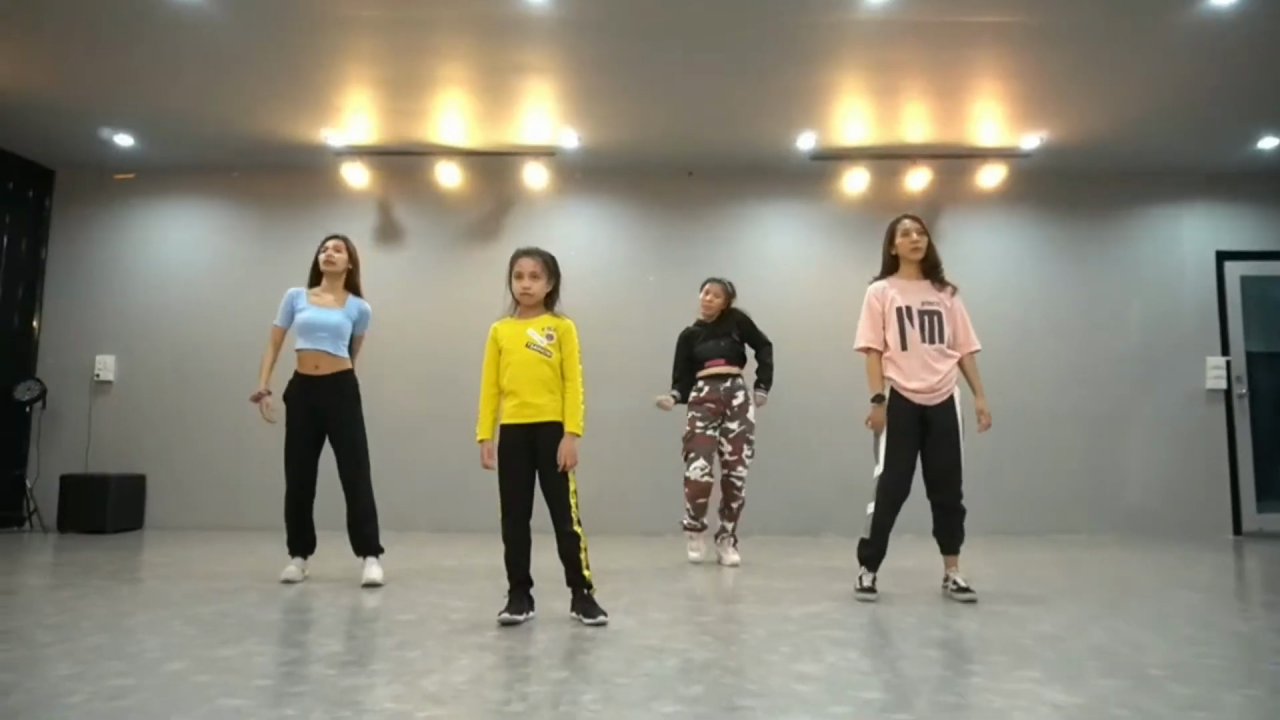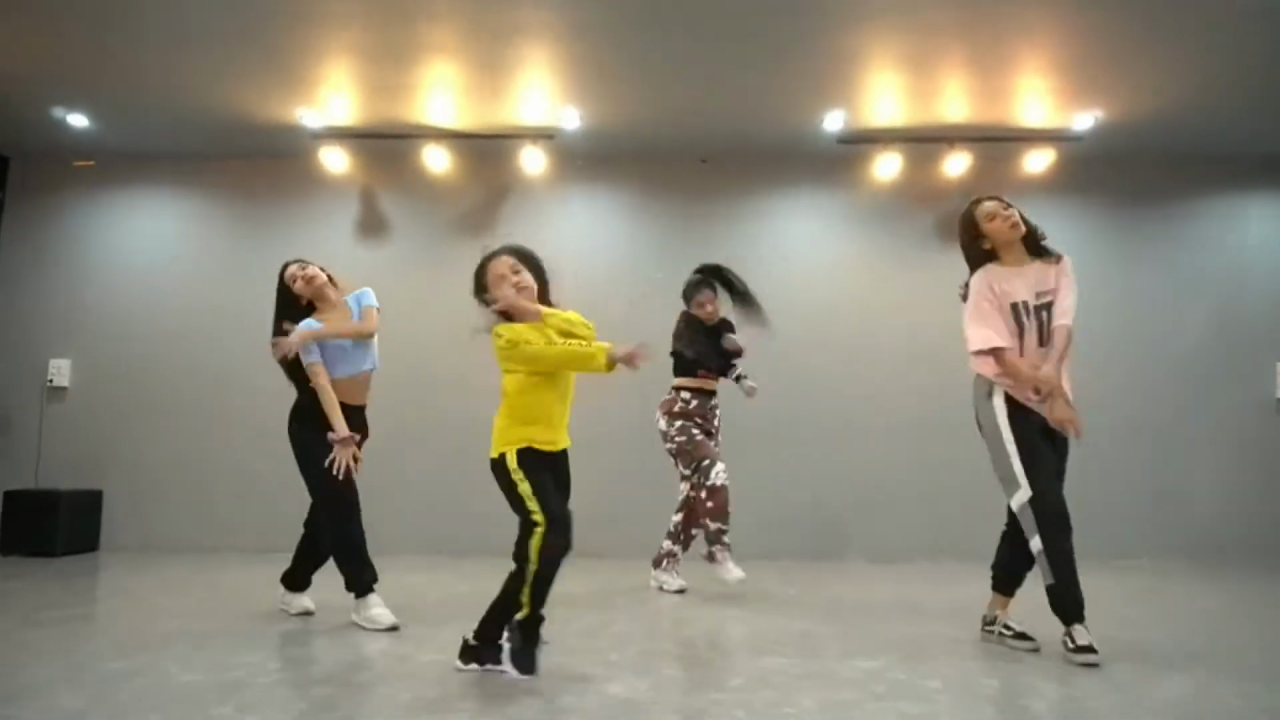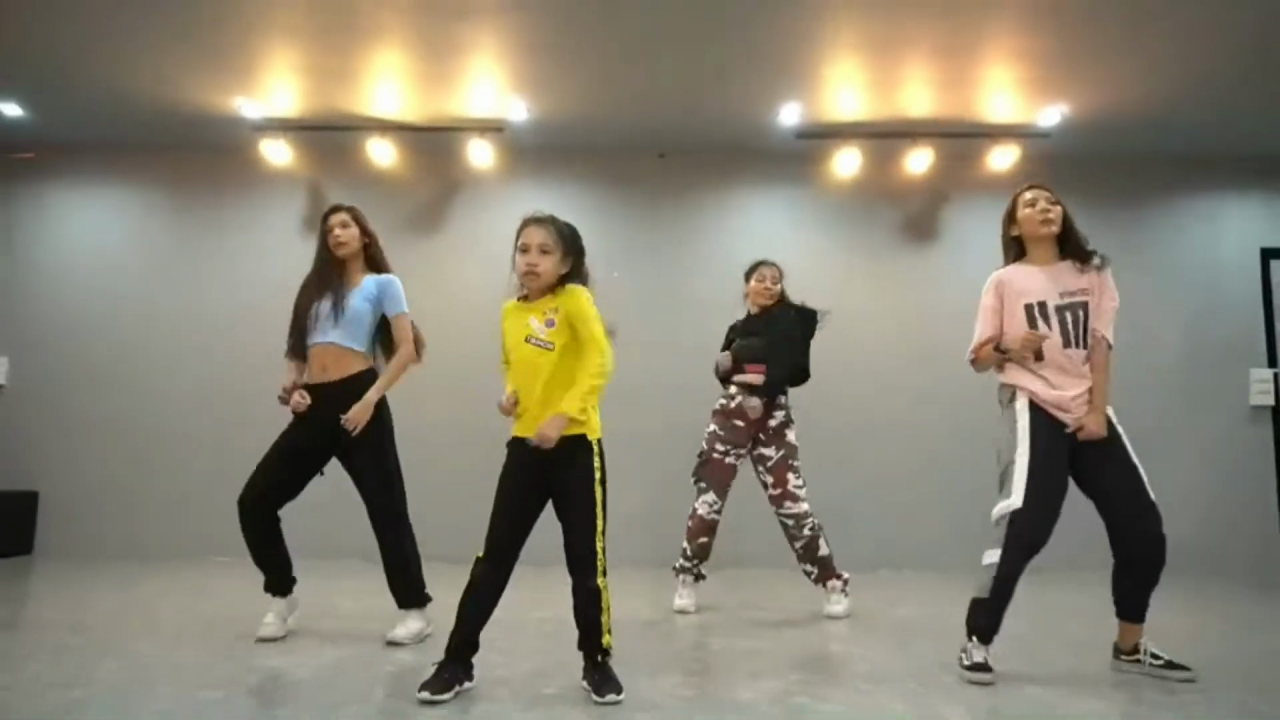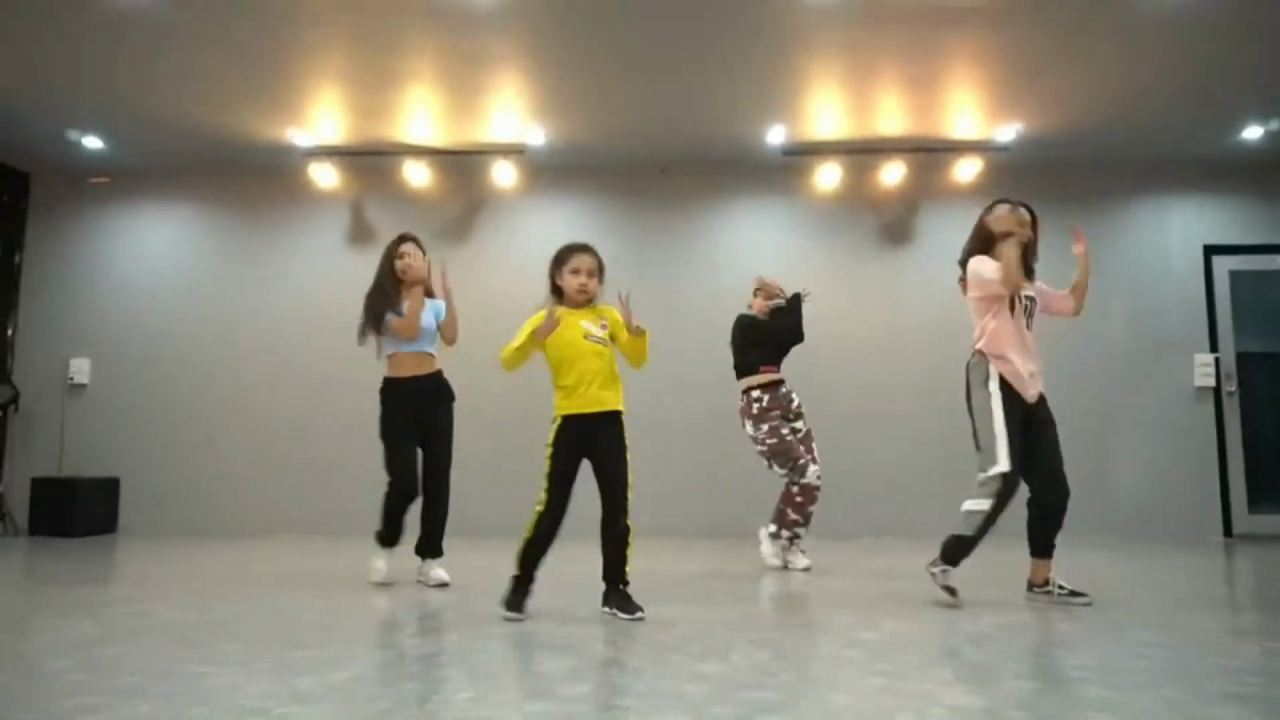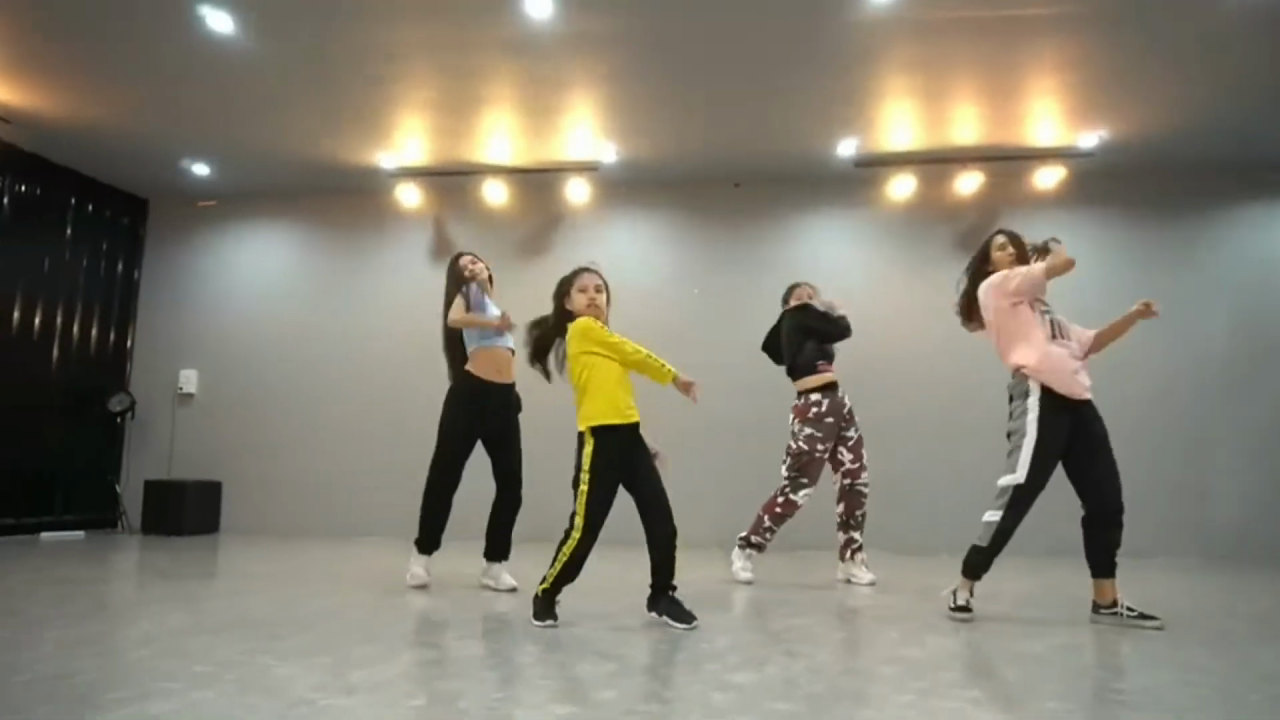
dt=1s
person 1, frame 1
left shoulder: (946, 293)
right shoulder: (880, 292)
left elbow: (963, 349)
right elbow: (873, 351)
left wrist: (980, 396)
right wrist: (877, 399)
left hip: (942, 400)
right hip: (900, 399)
left knee: (947, 487)
right knee: (891, 486)
left ankle: (951, 572)
right ankle: (867, 570)
person 1, frame 2
left shoulder: (1054, 265)
right shoulder: (984, 284)
left elbow: (1061, 328)
right elbow: (995, 353)
left wrist: (1055, 373)
right wrist: (1040, 387)
left hip: (1054, 407)
right hip: (1006, 403)
left knee: (1030, 513)
right knee: (1044, 509)
left ankle: (996, 615)
right ankle: (1072, 623)
person 1, frame 3
left shoulder: (1093, 271)
right shoulder: (1003, 283)
left elbow: (1100, 347)
right elbow: (978, 358)
left wrist: (1097, 411)
right wrist: (1007, 345)
left hip: (1089, 415)
right hip: (1034, 409)
left knee: (1143, 527)
right knee: (1023, 524)
person 1, frame 4
left shoulder: (1029, 279)
right shoulder: (982, 264)
left elbow: (1070, 306)
right elbow: (1008, 285)
left wrist: (1084, 261)
right wrist: (1008, 235)
left hip: (1028, 386)
right hip: (993, 378)
left knee: (1052, 485)
right knee: (1002, 475)
left ankle: (1041, 578)
right ankle: (946, 561)
person 1, frame 5
left shoulder: (1038, 305)
right shoulder: (995, 286)
left elbow: (1087, 344)
right elbow: (1063, 261)
left wrist: (1131, 318)
right wrist: (1053, 249)
left hip: (1076, 402)
right hip: (1035, 397)
left knee: (1107, 500)
right knee: (1016, 493)
left ankle: (1106, 600)
right ankle: (965, 586)
person 2, frame 1
left shoulder: (562, 327)
right shoulder: (499, 331)
left elbow: (573, 385)
right elbow: (490, 388)
left wrist: (571, 435)
right wrist: (485, 436)
left hip: (551, 430)
right hip: (512, 432)
left knee: (566, 515)
right knee: (514, 518)
left ankle: (581, 594)
right ankle: (519, 595)
person 2, frame 2
left shoulder: (556, 318)
right shoulder: (506, 335)
left elbow: (583, 332)
right elbow: (561, 356)
left wrist: (535, 308)
right wrist: (613, 354)
left hip: (552, 454)
right hip: (515, 453)
left knee: (544, 549)
right knee: (549, 532)
right ankle: (525, 629)
person 2, frame 3
left shoulder: (575, 299)
right shoulder: (510, 314)
left elbow: (599, 361)
left wrist: (565, 416)
right wrist: (511, 394)
left hip: (576, 446)
right hip: (526, 448)
left knee: (586, 560)
right knee: (494, 556)
person 2, frame 4
left shoulder: (608, 317)
right shoulder: (547, 317)
left elbow: (637, 359)
right elbow: (509, 360)
left wrist: (635, 329)
right wrist: (538, 332)
left hip: (609, 420)
right hip: (570, 421)
left knee: (617, 509)
right knee: (552, 505)
left ankle: (616, 588)
right ankle: (521, 581)
person 2, frame 5
left shoulder: (602, 336)
right shoulder: (582, 329)
right elbow: (639, 357)
left wrist: (647, 442)
right wrist: (679, 378)
left hip: (630, 436)
right hip: (598, 439)
left knee: (661, 518)
right knee: (586, 525)
left ankle: (663, 597)
right ankle: (545, 596)
person 3, frame 1
left shoulder: (359, 308)
right shoulder: (295, 297)
right elbow: (273, 346)
right wrist: (263, 389)
left hip: (340, 390)
right hip: (302, 390)
left knee: (355, 473)
right knee: (299, 476)
left ankle: (370, 557)
right ankle: (299, 555)
person 3, frame 2
left shoulder: (362, 299)
right shoulder: (307, 328)
left elbow: (366, 329)
right elbow: (321, 384)
left wrist: (309, 337)
right wrist: (342, 435)
left hip: (356, 417)
right hip: (316, 420)
left knee: (330, 506)
right knee: (339, 500)
left ankle: (293, 586)
right ankle: (365, 596)
person 3, frame 3
left shoulder: (383, 284)
right shoulder: (317, 287)
left elbow: (406, 350)
right elbow: (297, 350)
left wrist: (369, 400)
right wrist: (293, 388)
left hip: (358, 404)
right hip: (313, 408)
left knee: (387, 510)
right knee: (258, 498)
right ankle: (281, 598)
person 3, frame 4
left shoulder: (435, 304)
right shoulder: (381, 300)
left elbow: (451, 338)
right elbow: (407, 330)
left wrist: (448, 296)
right wrist: (415, 287)
left hip: (435, 390)
right hip: (398, 394)
left knee: (437, 479)
right knee: (404, 479)
left ankle: (430, 558)
right ankle: (386, 547)
person 3, frame 5
left shoulder: (495, 309)
right shoulder: (469, 295)
right elbow: (454, 319)
right wrist: (498, 322)
left hip: (504, 400)
right hip: (468, 394)
left knee: (511, 485)
right knee: (443, 478)
left ankle: (495, 564)
right ankle: (422, 555)
person 4, frame 1
left shoulder: (737, 321)
right shoulder: (689, 335)
left elbow: (764, 347)
right elbow: (682, 377)
left wrist: (763, 385)
right wrist: (673, 397)
left hip: (737, 397)
right hip: (703, 399)
left knee: (735, 472)
right knee: (697, 468)
left ankle: (726, 541)
right ankle: (695, 534)
person 4, frame 2
left shoulder: (724, 330)
right shoulder: (687, 322)
left elbow: (734, 349)
right elbow: (684, 350)
left hip: (708, 411)
right hip: (679, 409)
left knee: (697, 492)
right knee: (712, 475)
left ankle: (664, 567)
right ankle: (719, 554)
person 4, frame 3
left shoulder: (789, 317)
right shoulder: (737, 329)
left elbow: (793, 363)
left wrist: (767, 398)
right wrist: (725, 366)
left hip: (774, 416)
right hip: (731, 410)
left knee: (791, 504)
right knee: (708, 499)
left ankle: (834, 585)
right ankle: (687, 580)
person 4, frame 4
left shoulder: (776, 334)
right shoulder: (744, 324)
left elbow: (795, 334)
right elbow: (782, 330)
left wrist: (788, 299)
right wrist: (791, 301)
left hip: (785, 403)
right hip: (757, 409)
left knee: (810, 479)
right knee: (804, 475)
left ankle: (789, 546)
right ankle: (775, 538)
person 4, frame 5
left shoulder: (803, 326)
right shoulder: (797, 318)
right elbow: (840, 330)
right wrist: (835, 313)
left hip: (838, 406)
right hip: (811, 408)
left knee: (855, 483)
right knee: (796, 488)
left ankle: (851, 560)
right ankle: (745, 550)
